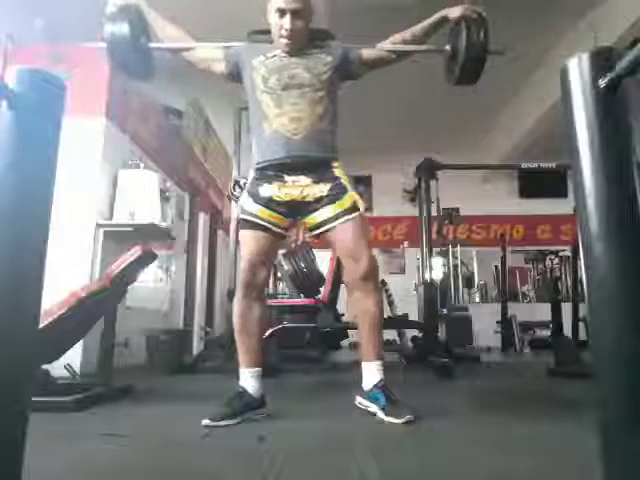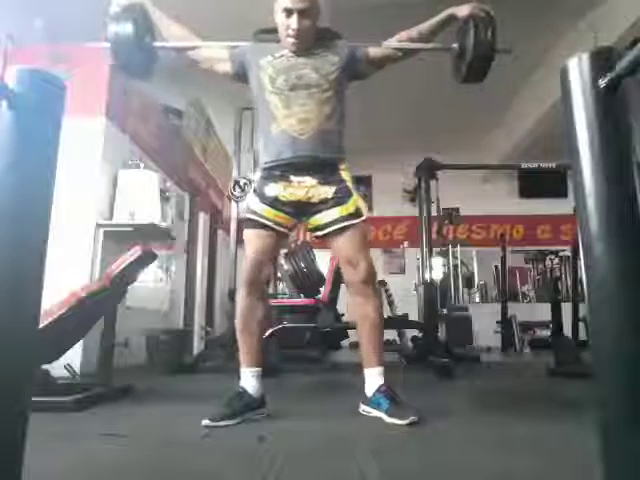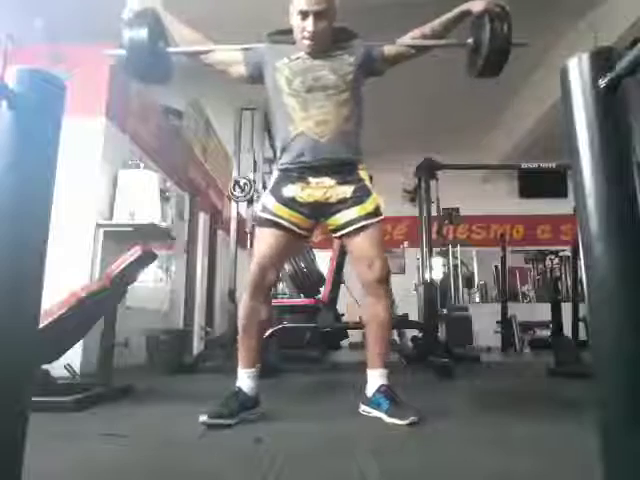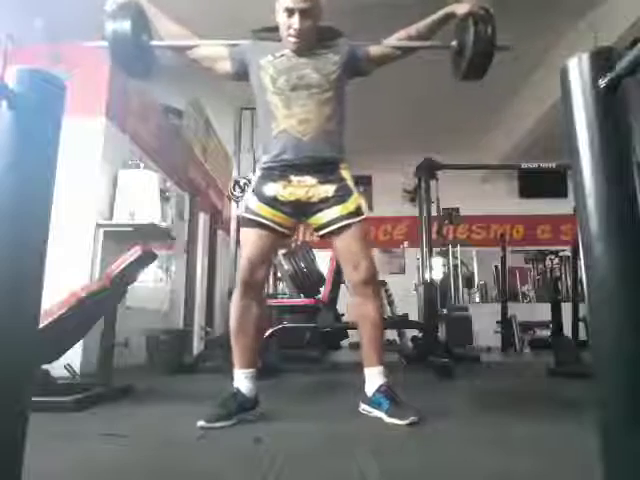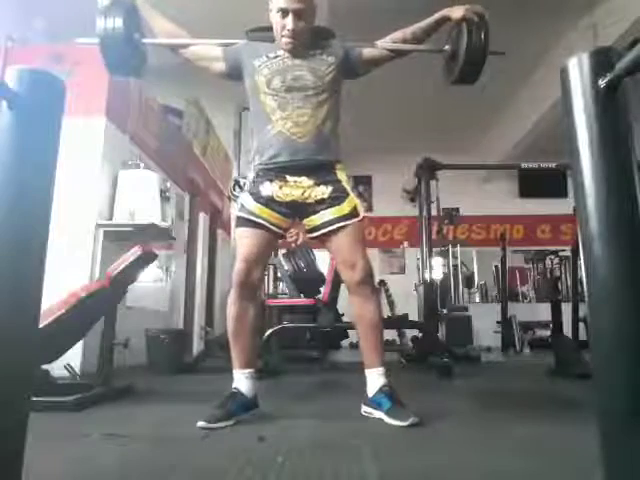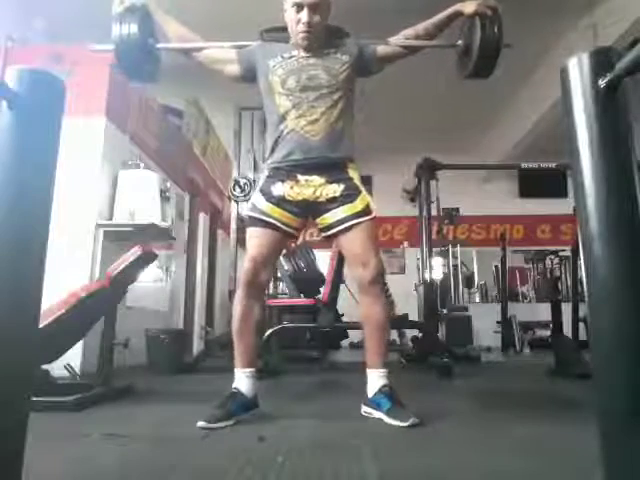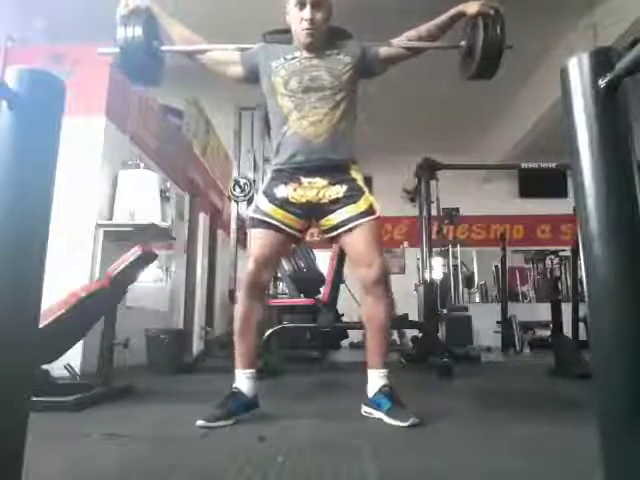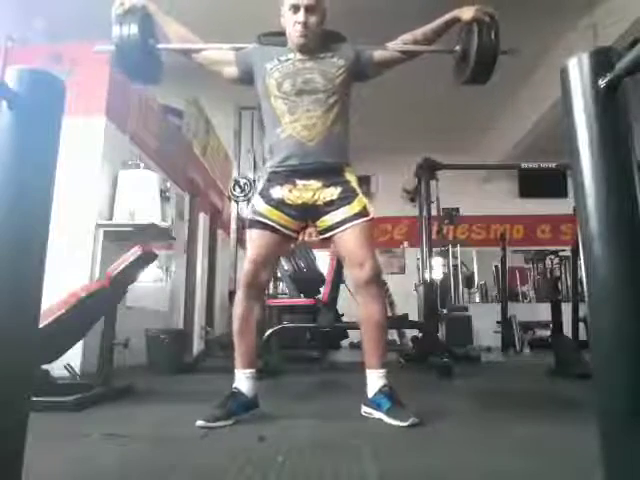
dt=0.3s
person 1, frame 1
left shoulder: (334, 55)
right shoulder: (248, 56)
left elbow: (392, 49)
right elbow: (189, 48)
left hip: (323, 176)
right hip: (267, 178)
left knee: (363, 271)
right knee: (249, 281)
left ankle: (374, 386)
right ankle: (250, 390)
person 1, frame 2
left shoulder: (340, 55)
right shoulder: (254, 56)
left elbow: (398, 46)
right elbow: (196, 48)
left hip: (329, 178)
right hip: (274, 179)
left knee: (362, 277)
right knee: (252, 280)
left ankle: (376, 389)
right ankle: (250, 390)
person 1, frame 3
left shoulder: (356, 54)
right shoulder: (270, 57)
left elbow: (413, 42)
right elbow: (209, 53)
left hip: (346, 179)
right hip: (291, 180)
left knee: (376, 277)
right knee: (258, 279)
left ankle: (377, 389)
right ankle: (245, 389)
person 1, frame 4
left shoulder: (342, 53)
right shoulder: (255, 54)
left elbow: (399, 43)
right elbow: (194, 48)
left hip: (330, 177)
right hip: (274, 178)
left knee: (364, 276)
right knee: (248, 279)
left ankle: (375, 388)
right ankle: (244, 390)
person 1, frame 5
left shoulder: (335, 55)
right shoulder: (248, 55)
left elbow: (392, 45)
right elbow: (186, 46)
left hip: (325, 179)
right hip: (268, 179)
left knee: (359, 277)
right knee: (244, 278)
left ankle: (377, 390)
right ankle: (243, 390)
person 1, frame 6
left shoulder: (348, 54)
right shoulder: (263, 56)
left elbow: (405, 41)
right elbow: (200, 49)
left hip: (337, 178)
right hip: (281, 179)
left knee: (369, 276)
right knee: (251, 277)
left ankle: (377, 390)
right ankle: (243, 390)
person 1, frame 7
left shoulder: (352, 54)
right shoulder: (265, 57)
left elbow: (408, 44)
right elbow: (203, 52)
left hip: (340, 179)
right hip: (286, 180)
left knee: (375, 275)
right knee: (252, 278)
left ankle: (378, 391)
right ankle: (243, 390)
person 1, frame 8
left shoulder: (346, 57)
right shoulder: (260, 59)
left elbow: (403, 48)
right elbow: (199, 51)
left hip: (334, 181)
right hip: (280, 182)
left knee: (368, 276)
right knee: (251, 278)
left ankle: (377, 390)
right ankle: (243, 390)
